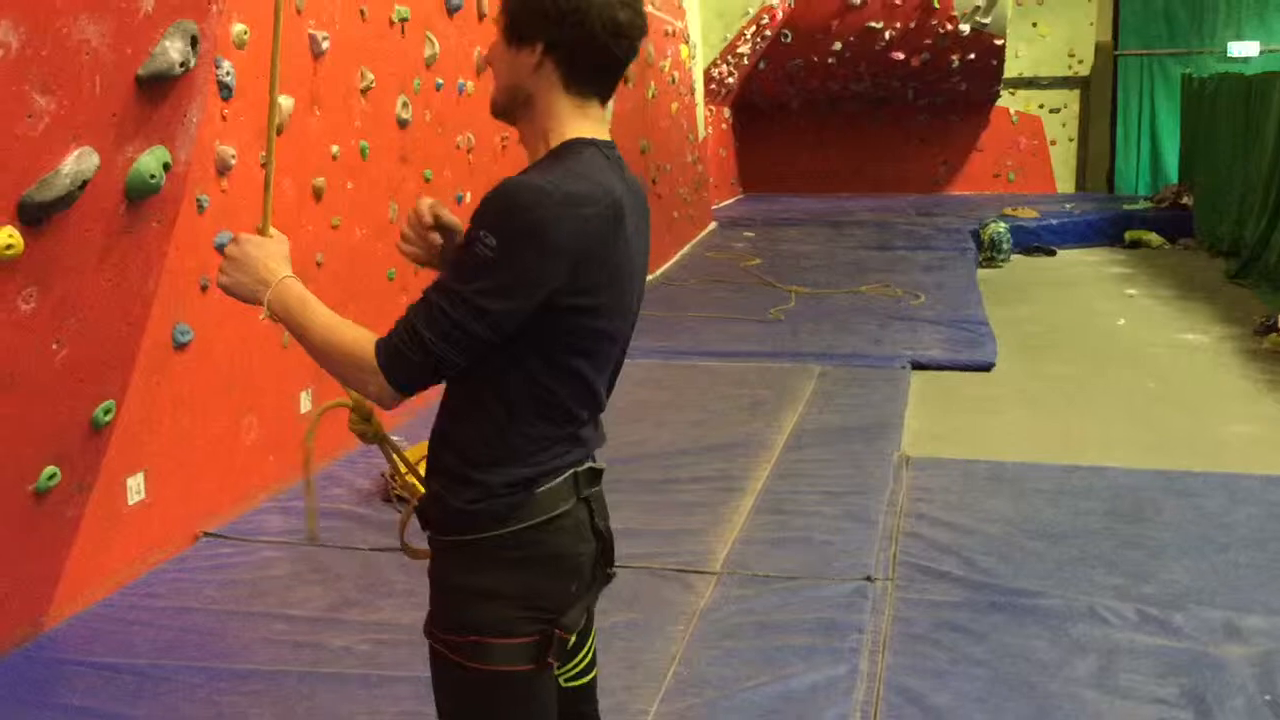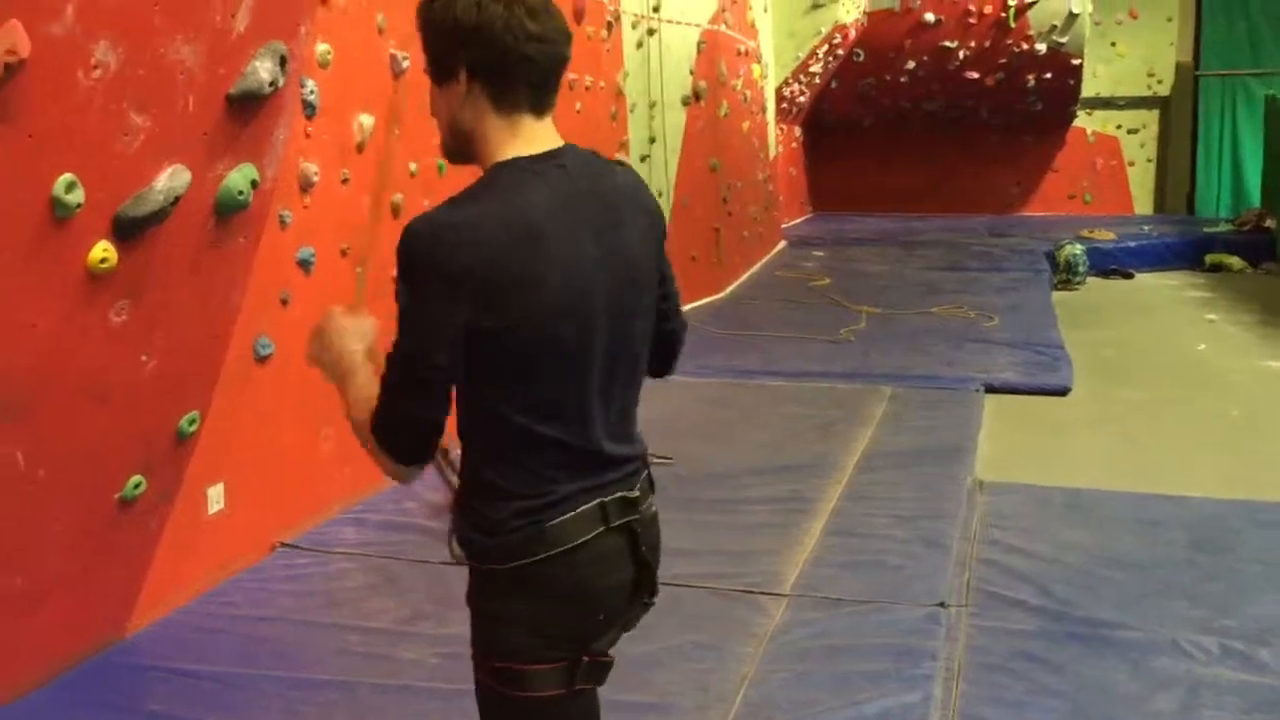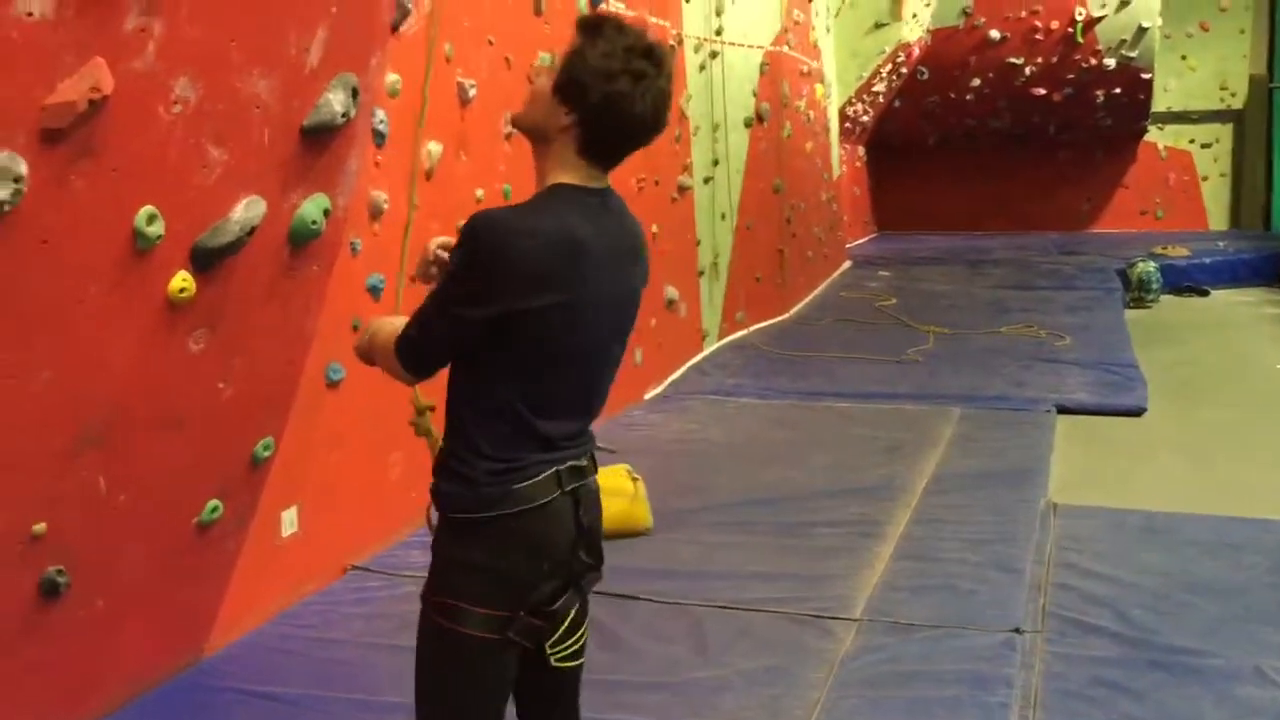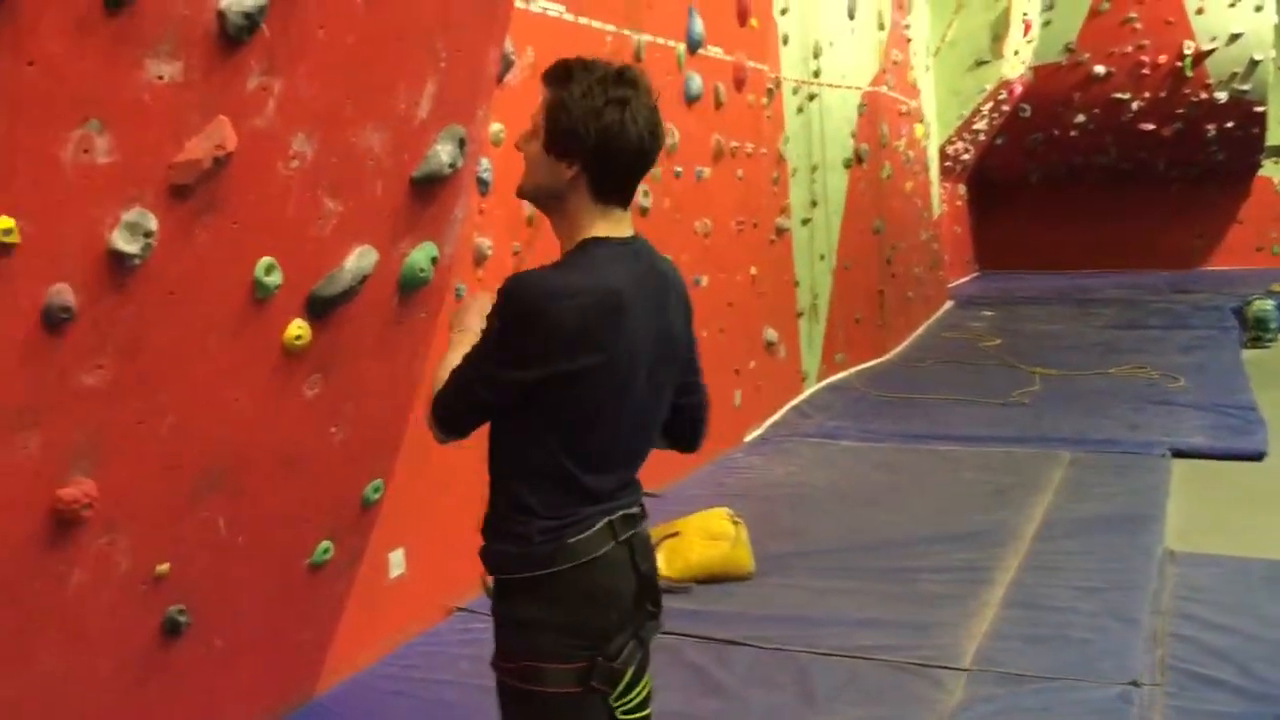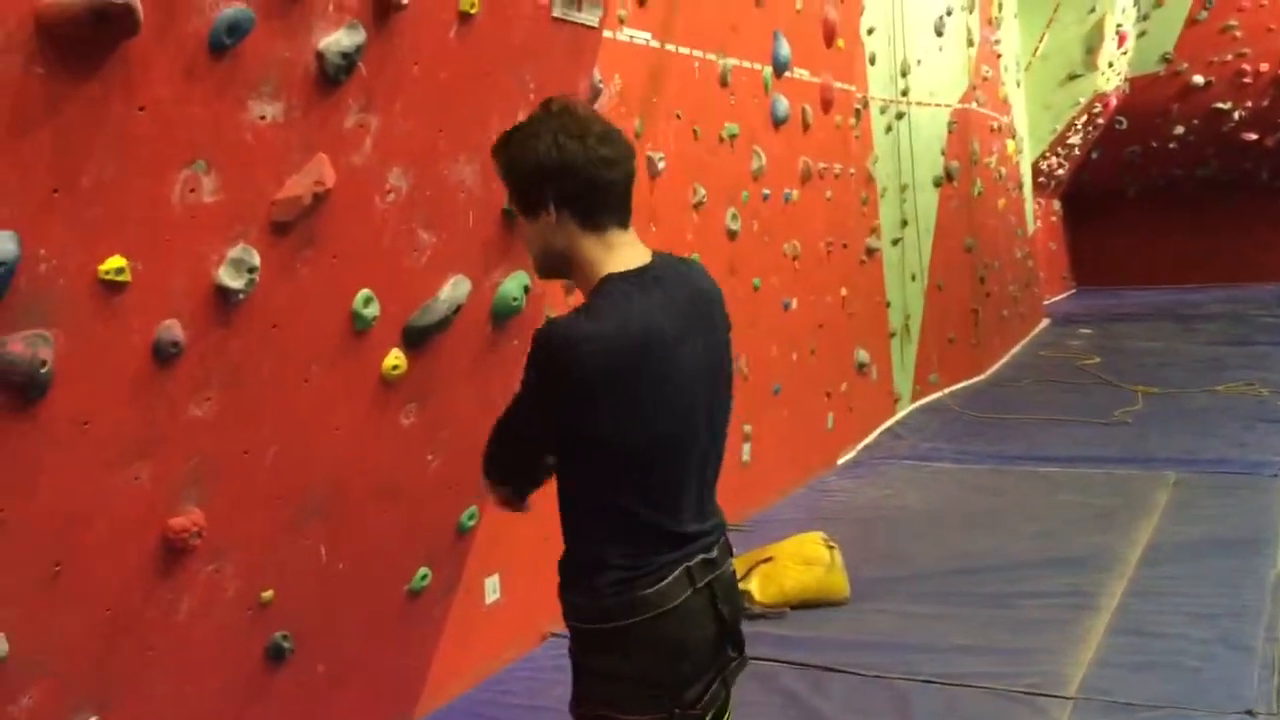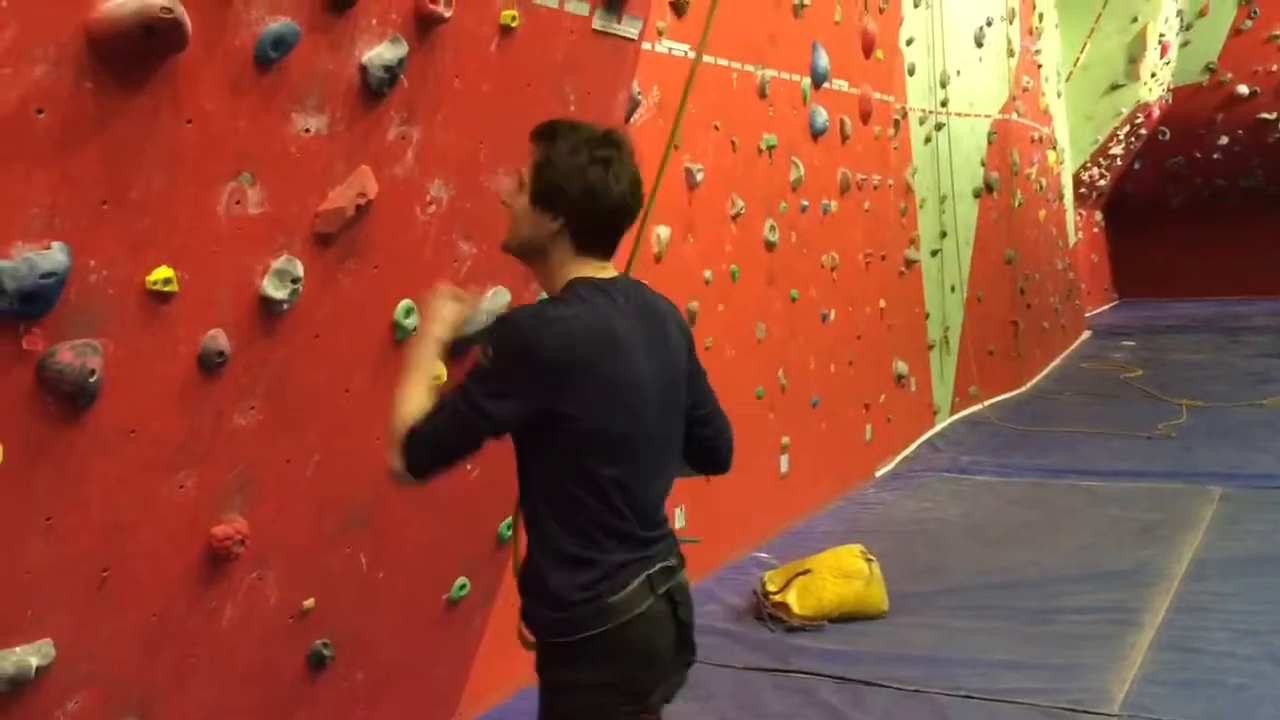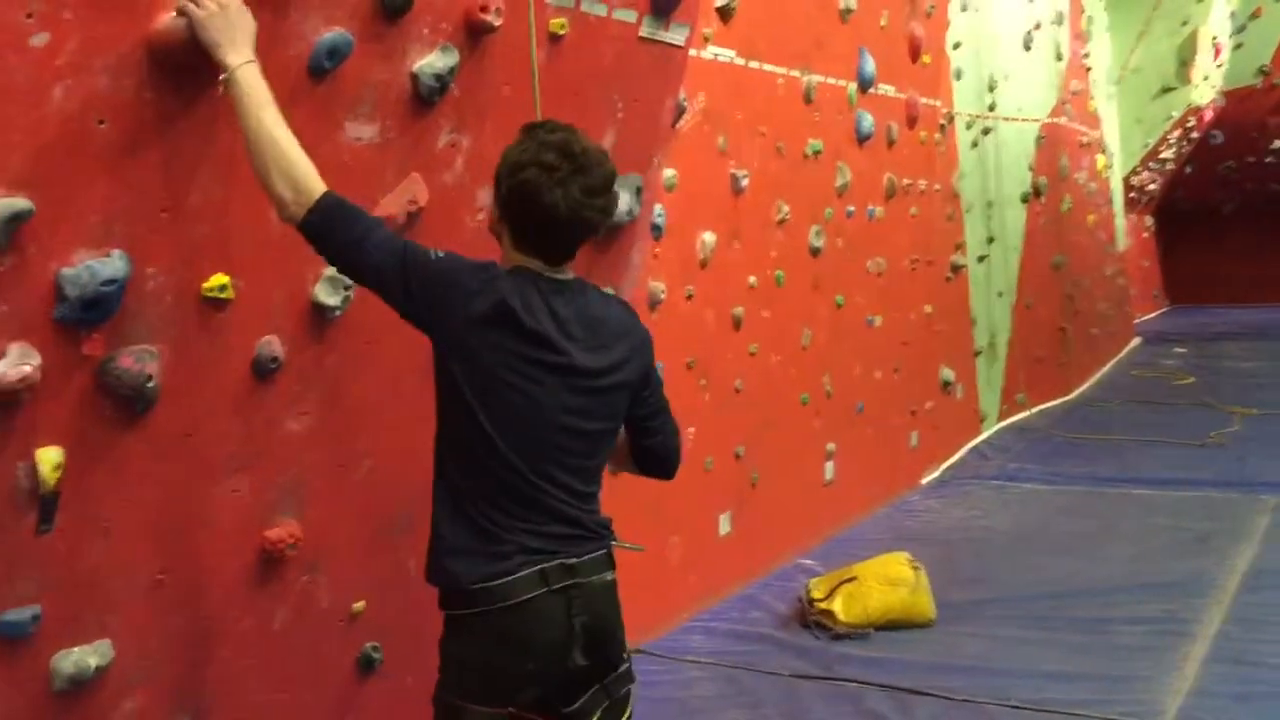
dt=0.7s
person 1, frame 1
left shoulder: (541, 203)
right shoulder: (612, 187)
left elbow: (393, 374)
left wrist: (276, 286)
right wrist: (462, 260)
left hip: (503, 544)
right hip: (560, 522)
person 1, frame 2
left shoulder: (450, 237)
right shoulder: (629, 194)
left elbow: (403, 449)
left wrist: (352, 360)
left hip: (537, 562)
right hip: (623, 532)
person 1, frame 3
left shoulder: (506, 235)
right shoulder: (623, 235)
left elbow: (412, 360)
left wrist: (378, 334)
left hip: (496, 522)
right hip: (567, 506)
person 1, frame 4
left shoulder: (544, 297)
right shoulder: (664, 282)
left elbow: (448, 419)
right elbow: (689, 429)
left wrist: (472, 329)
left hip: (554, 578)
right hip: (624, 555)
person 1, frame 5
left shoulder: (575, 344)
right shoulder: (696, 288)
left elbow: (504, 477)
right wrist: (546, 452)
left hip: (635, 624)
right hip: (708, 592)
person 1, frame 6
left shoulder: (537, 336)
right shoulder: (660, 316)
left elbow: (413, 455)
right elbow: (714, 451)
left wrist: (428, 344)
left hip: (600, 632)
right hip: (660, 606)
person 1, frame 7
left shoulder: (467, 299)
right shoulder: (621, 328)
left elbow: (299, 198)
right elbow: (662, 457)
left wrist: (238, 59)
left hip: (502, 616)
right hip: (591, 598)
